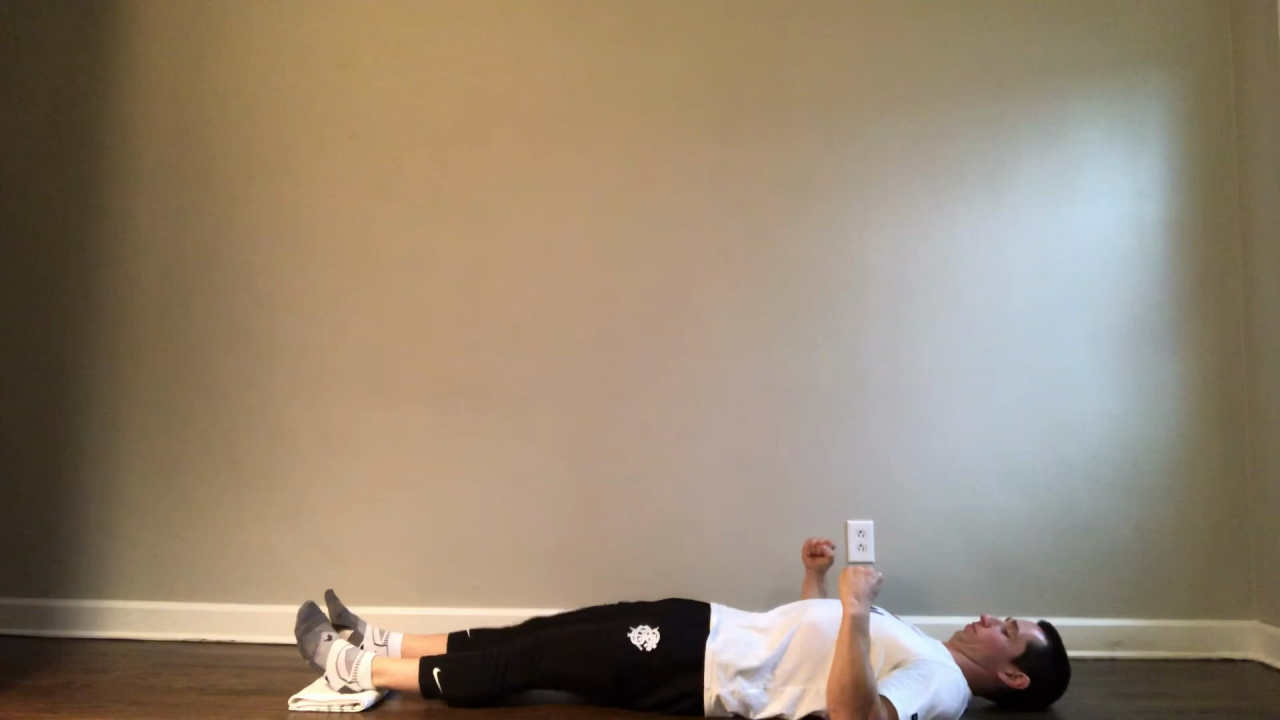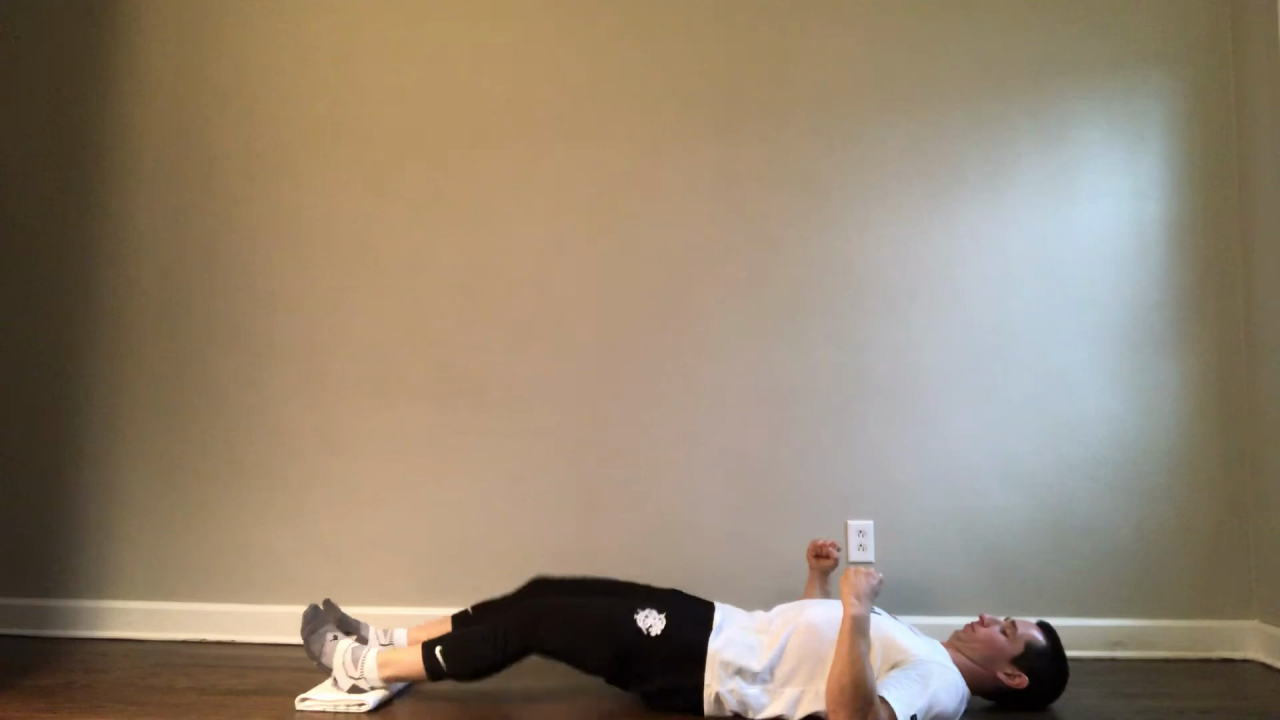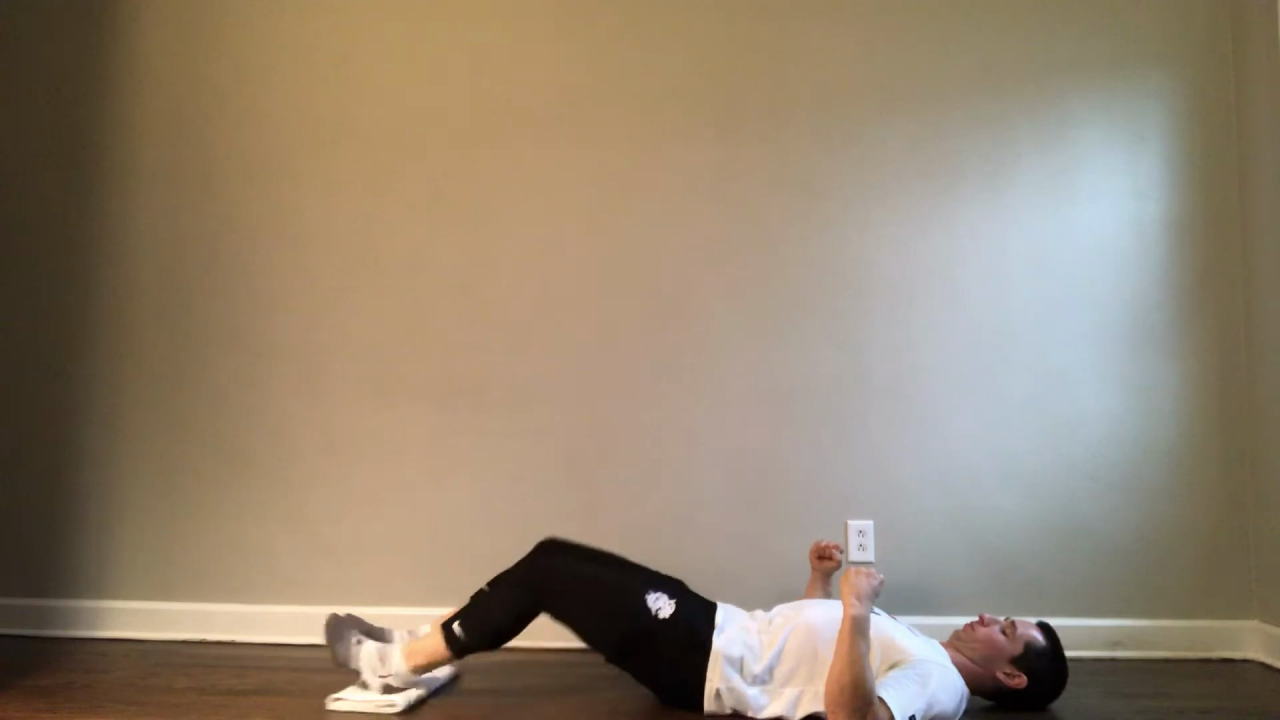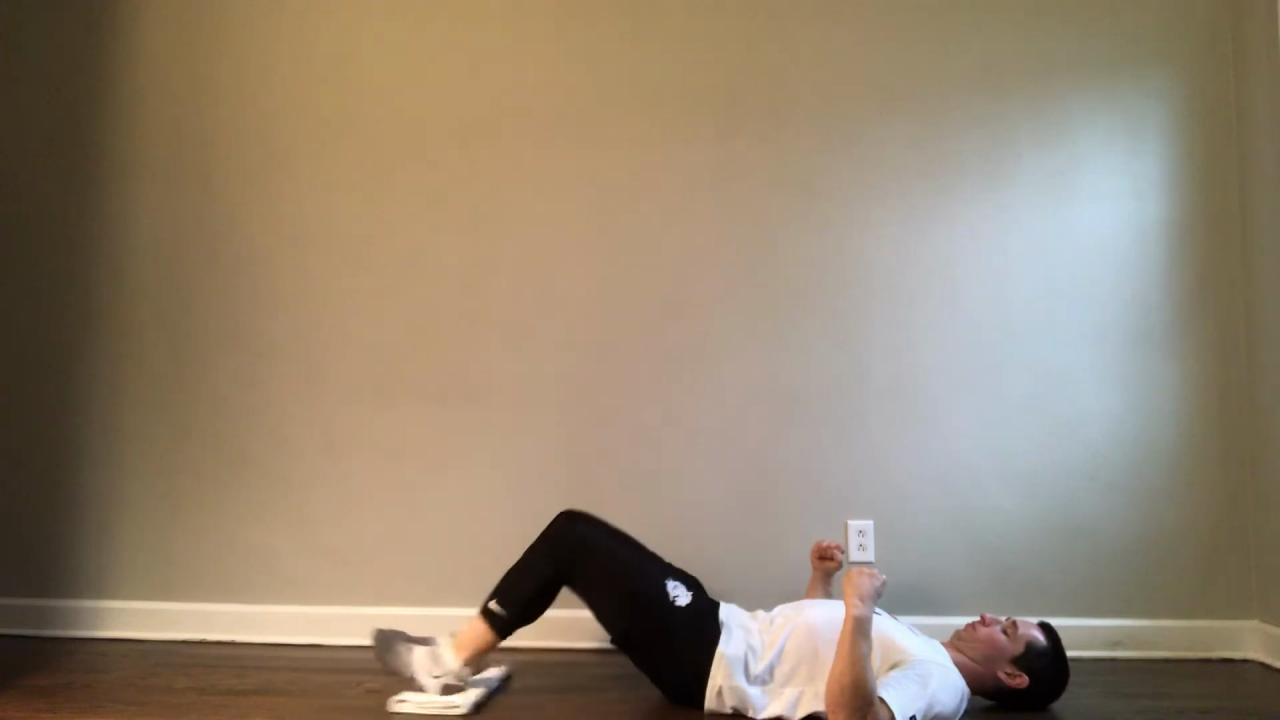
dt=0.2s
person 1, frame 1
right shoulder: (922, 650)
left wrist: (854, 609)
right wrist: (816, 578)
right hip: (716, 628)
right knee: (540, 636)
right ankle: (384, 646)
person 1, frame 2
right shoulder: (925, 653)
left wrist: (855, 610)
right wrist: (820, 578)
right hip: (715, 626)
left knee: (533, 624)
right knee: (543, 599)
right ankle: (388, 645)
person 1, frame 3
right shoulder: (924, 655)
left wrist: (854, 610)
right wrist: (821, 580)
right hip: (720, 626)
left knee: (547, 573)
right knee: (556, 561)
right ankle: (411, 647)
person 1, frame 4
right shoulder: (927, 653)
left wrist: (857, 611)
right wrist: (822, 580)
left hip: (714, 664)
right hip: (730, 627)
left knee: (572, 537)
right knee: (577, 535)
left ankle: (452, 661)
right ankle: (455, 655)
